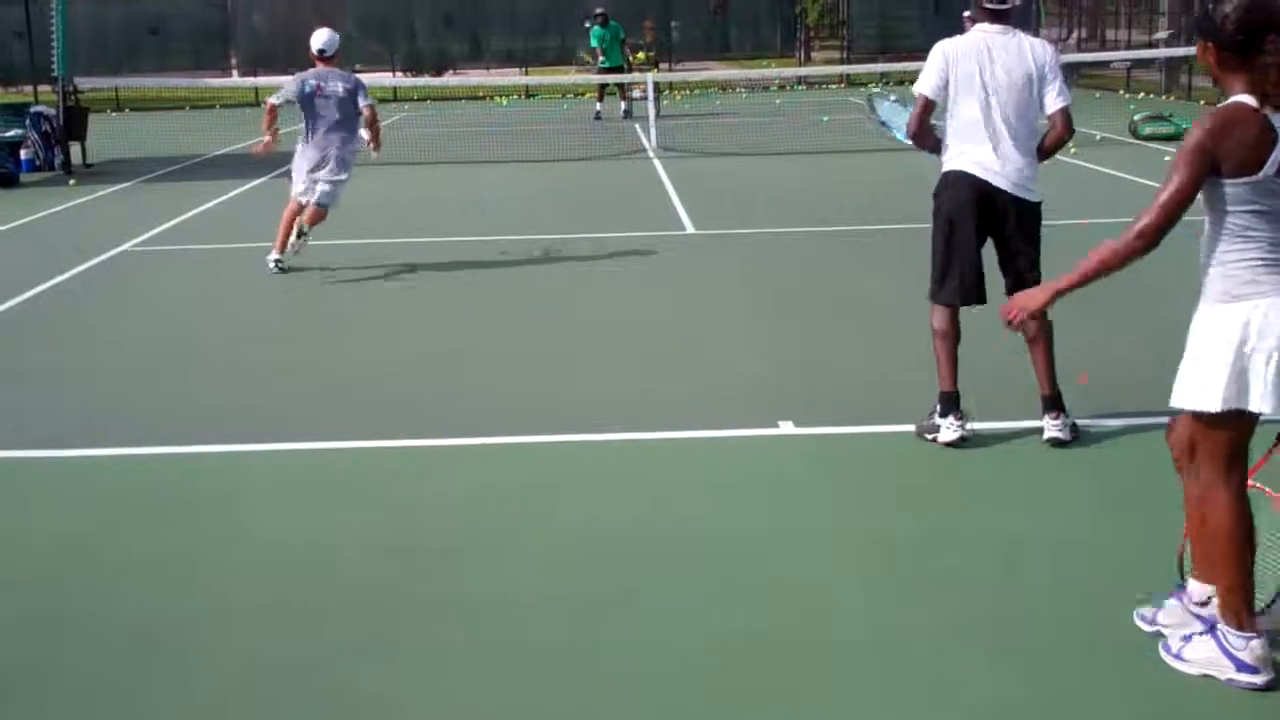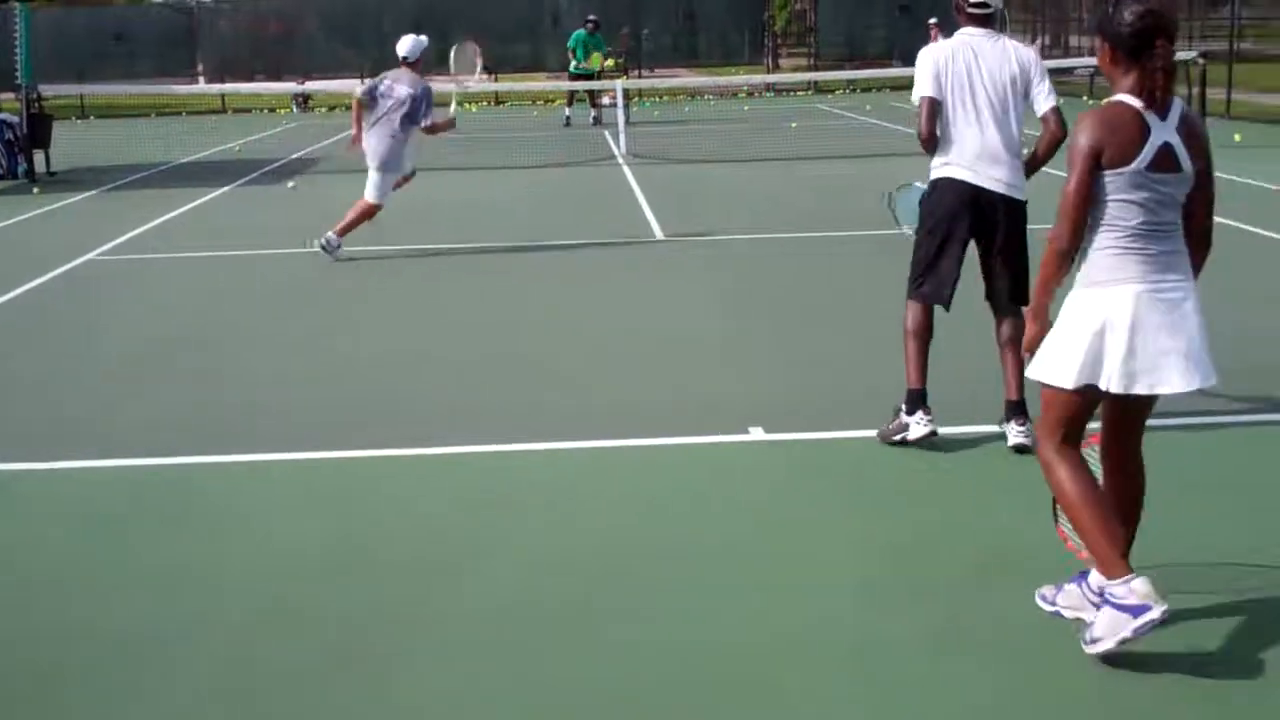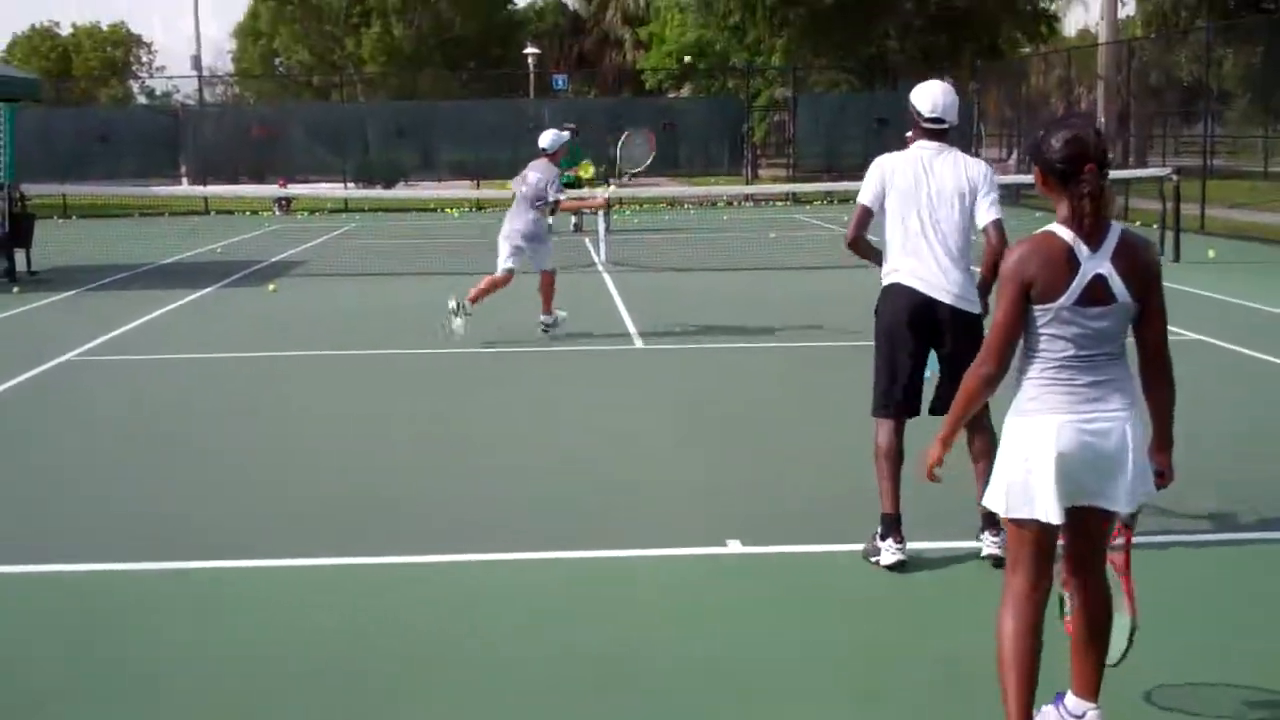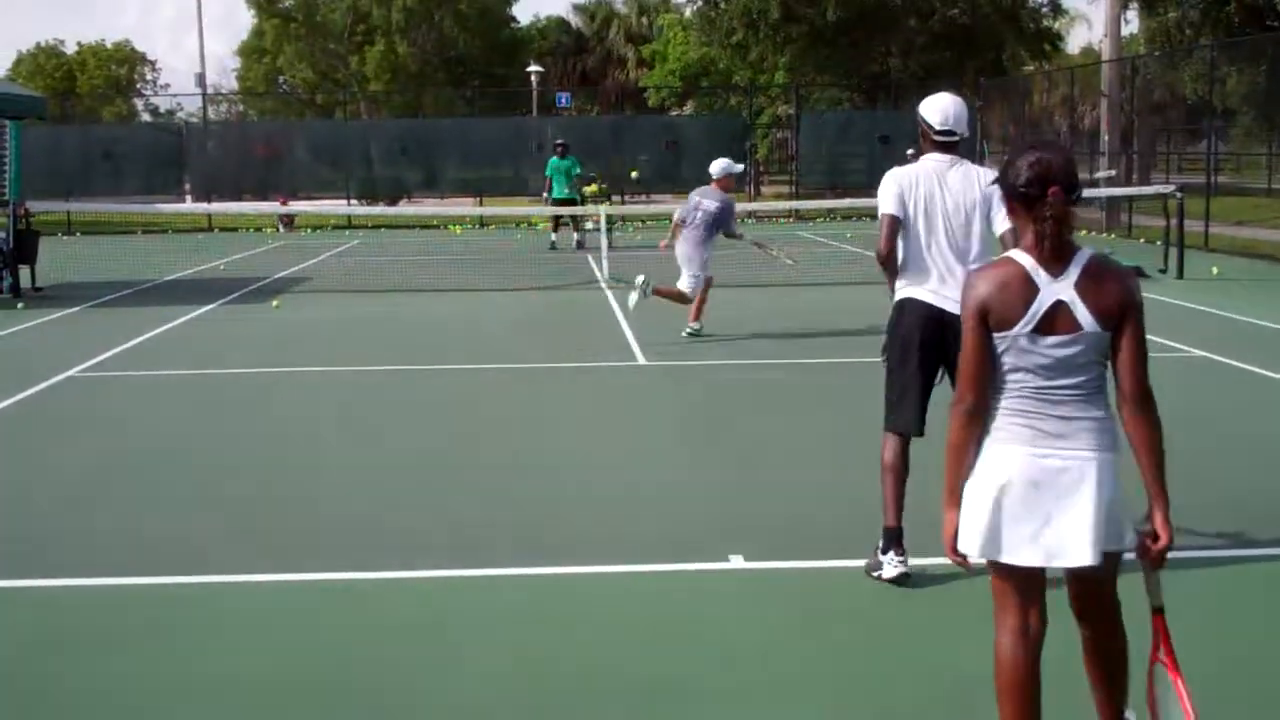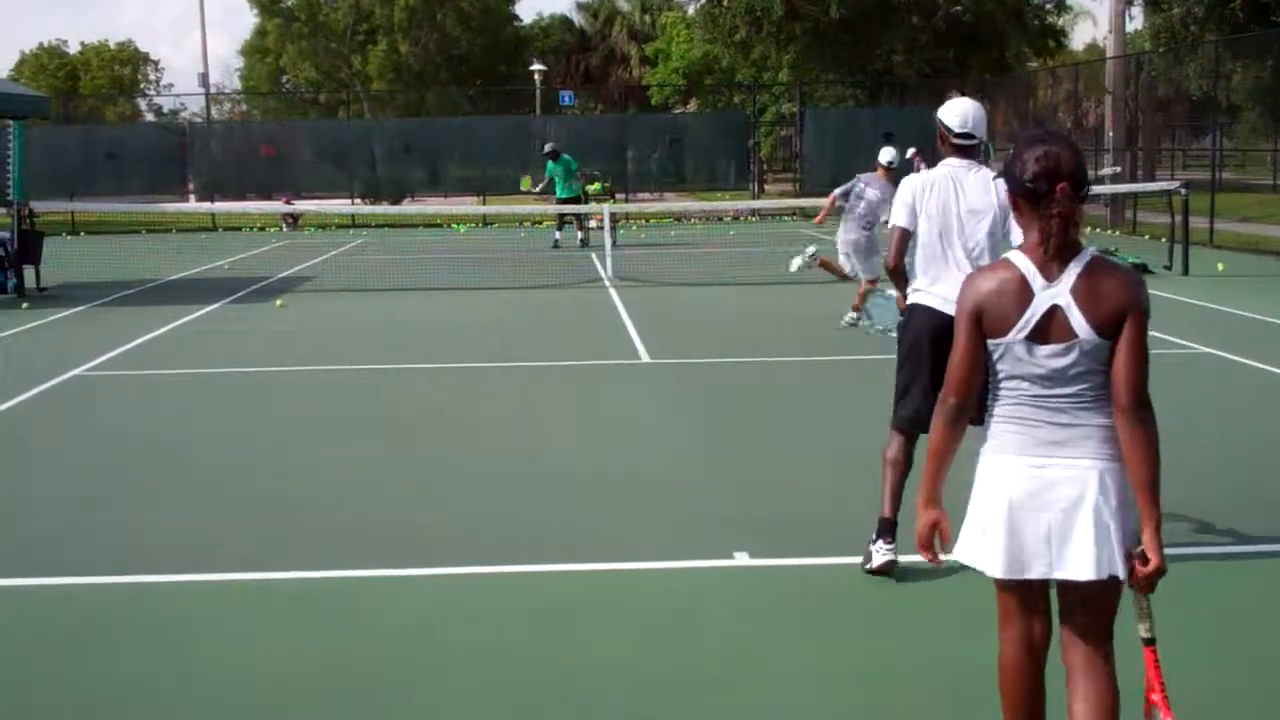
dt=0.4s
person 1, frame 1
left shoulder: (1221, 128)
left elbow: (1142, 235)
left wrist: (1049, 289)
left knee: (1213, 469)
right knee: (1192, 448)
right ankle: (1203, 596)
person 1, frame 2
left shoulder: (1098, 125)
right shoulder: (1191, 129)
left elbow: (1064, 240)
right elbow: (1199, 239)
left wrist: (1036, 318)
left hip: (1105, 301)
right hip: (1169, 302)
left knee: (1056, 445)
right knee: (1122, 446)
left ankle: (1128, 590)
right ankle: (1106, 581)
person 1, frame 3
left shoulder: (1028, 257)
right shoulder: (1138, 254)
left elbow: (991, 364)
right elbow: (1157, 364)
left wrist: (944, 438)
right wrist: (1163, 443)
left hip: (1043, 430)
right hip: (1114, 430)
left knee: (1024, 584)
right knee: (1087, 571)
person 1, frame 4
left shoulder: (987, 285)
right shoulder: (1115, 283)
left elbow: (969, 403)
right elbow: (1135, 400)
left wrist: (952, 500)
right wrist: (1159, 505)
left hip: (1012, 468)
right hip: (1088, 469)
left knee: (1019, 624)
right knee: (1099, 614)
person 1, frame 5
left shoulder: (984, 286)
right shoulder: (1120, 286)
left elbow: (954, 406)
right elbow: (1132, 410)
left wrist: (930, 499)
right wrist: (1150, 522)
left hip: (1012, 476)
right hip: (1093, 479)
left knee: (1023, 635)
right knee: (1089, 649)
person 2, frame 1
left shoulder: (949, 50)
right shoulder: (1041, 52)
left elbow: (916, 128)
right elbow: (1062, 130)
right wrist: (1026, 159)
left hip: (962, 181)
right hip: (1019, 188)
left knee: (945, 299)
left ankle: (948, 411)
right ankle: (1054, 412)
person 2, frame 2
left shoulder: (936, 55)
right shoulder: (1025, 57)
left elbow: (926, 133)
right elbow: (1056, 131)
left wrist: (943, 154)
right wrist: (1023, 170)
left hip: (952, 186)
right hip: (1006, 194)
left knee: (921, 298)
right knee: (1008, 307)
left ankle: (915, 408)
right ankle: (1017, 417)
person 2, frame 3
left shoulder: (886, 166)
right shoulder: (976, 170)
left elbow: (854, 237)
right elbow: (997, 245)
right wrist: (981, 290)
left hip: (903, 296)
right hip: (958, 302)
left knee: (889, 415)
right knee: (973, 414)
left ankle: (890, 535)
right ankle: (992, 528)
person 2, frame 4
left shoulder: (900, 178)
right shoulder: (987, 181)
left elbow: (885, 250)
right elbow: (1016, 248)
left wrist: (897, 280)
left hip: (917, 309)
left knee: (897, 429)
left ankle: (892, 548)
person 2, frame 5
left shoulder: (917, 184)
right shoulder: (1002, 189)
left elbow: (894, 260)
left wrist: (909, 290)
left hip: (929, 314)
left knee: (904, 429)
left ankle: (885, 537)
person 3, frame 1
left shoulder: (302, 80)
right shoulder: (353, 82)
left elbow: (272, 106)
right elbow: (370, 114)
left wrist: (270, 133)
right wrist: (375, 136)
left hip: (311, 152)
right hip: (341, 154)
left knee: (297, 203)
right knee: (319, 207)
left ankle: (276, 256)
right ankle: (304, 227)
person 3, frame 2
left shoulder: (385, 77)
right shoulder: (422, 89)
left elbow: (359, 99)
right elbow: (427, 127)
left wrist: (357, 129)
right wrist: (447, 125)
left hip: (372, 141)
right hip: (389, 150)
left knee: (408, 172)
right knee: (372, 204)
left ankle: (379, 195)
right ankle: (333, 239)
person 3, frame 3
left shoulder: (532, 166)
right shoulder: (553, 173)
left elbow: (517, 189)
right elbow: (561, 204)
right wrist: (593, 204)
left hip: (510, 227)
right hip: (532, 232)
left knee: (504, 276)
right knee: (548, 272)
left ankle: (464, 305)
right ankle: (547, 318)
person 3, frame 4
left shoulder: (696, 193)
right shoulder: (727, 202)
left elbow: (678, 219)
right elbow: (729, 233)
left wrist: (669, 239)
right wrist: (739, 236)
left hip: (682, 247)
right hip: (697, 251)
left knee: (707, 282)
right knee: (685, 297)
left ankle: (694, 325)
right ankle: (648, 287)
person 3, frame 5
left shoulder: (861, 178)
right shoulder: (890, 192)
left elbow: (835, 195)
left wrist: (822, 215)
left hip: (845, 234)
right hip: (863, 239)
left knee: (848, 275)
right knee: (871, 280)
left ankle: (816, 259)
right ankle: (853, 314)
